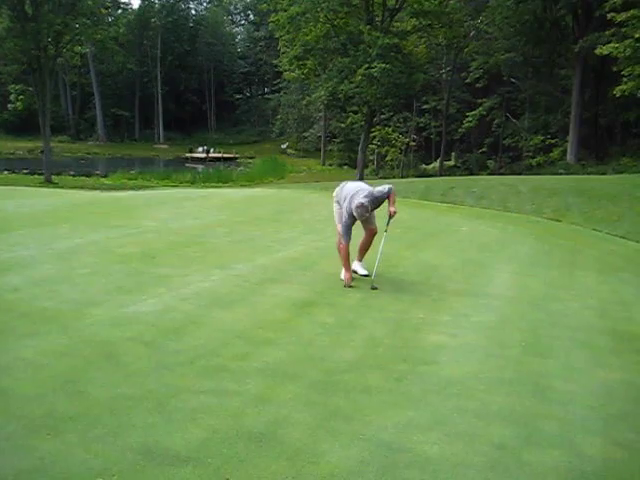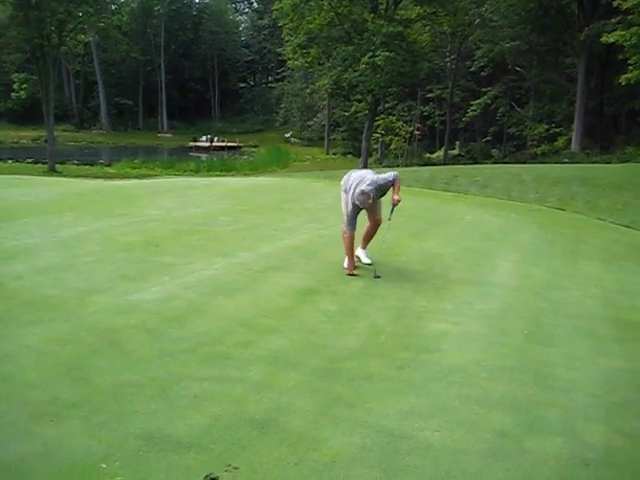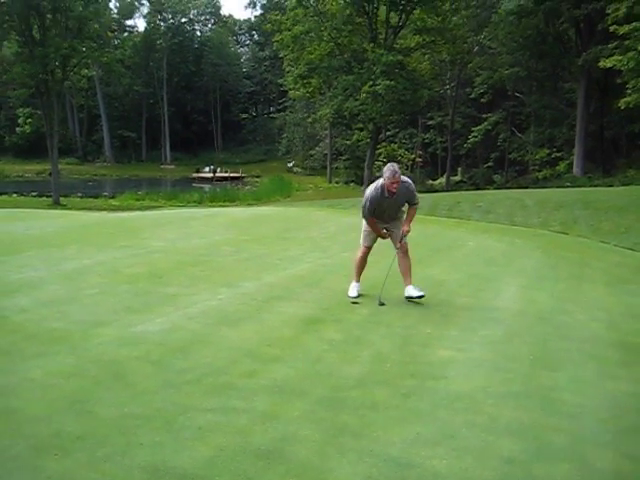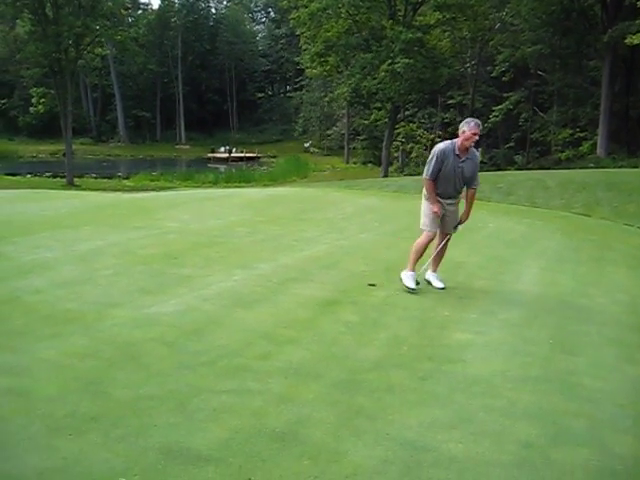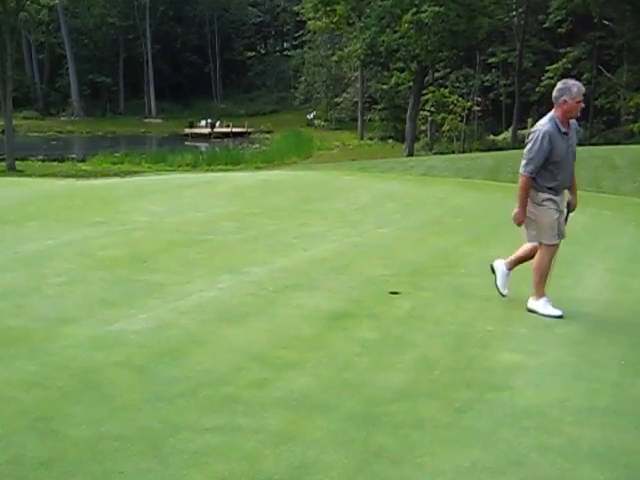
dt=0.5s
person 1, frame 1
left shoulder: (374, 196)
right shoulder: (347, 215)
left elbow: (390, 188)
right elbow: (344, 244)
left wrist: (392, 206)
right wrist: (347, 272)
right hip: (341, 197)
left knee: (372, 231)
right knee: (341, 232)
left ankle: (358, 263)
right ankle: (345, 268)
person 1, frame 2
left shoulder: (379, 183)
right shoulder: (352, 205)
left elbow: (395, 175)
right elbow: (348, 234)
left wrist: (396, 194)
right wrist: (351, 262)
left knee: (376, 220)
right knee: (347, 224)
left ankle: (361, 250)
right ankle: (348, 258)
person 1, frame 3
left shoulder: (407, 185)
right shoulder: (372, 192)
left elbow: (414, 204)
right elbow: (367, 215)
left wrist: (407, 224)
right wrist: (379, 233)
left hip: (395, 218)
right hip: (374, 220)
left knee: (403, 249)
right knee: (364, 250)
left ankle: (409, 288)
right ankle: (355, 283)
person 1, frame 4
left shoulder: (474, 157)
right shoulder: (441, 150)
left elbow: (472, 186)
right elbow: (428, 178)
left wrist: (467, 210)
right wrist: (433, 203)
left hip: (453, 201)
right hip: (432, 199)
left knee: (445, 237)
right knee: (429, 235)
left ankle: (432, 273)
right ankle: (408, 271)
person 1, frame 5
left shoulder: (572, 126)
right shoulder: (545, 131)
right elbow: (526, 172)
left wrist: (573, 194)
right wrist: (520, 208)
left hip: (556, 195)
right hip: (539, 196)
left knee: (543, 242)
right knee: (549, 245)
left ankle: (504, 265)
right ankle: (537, 299)
